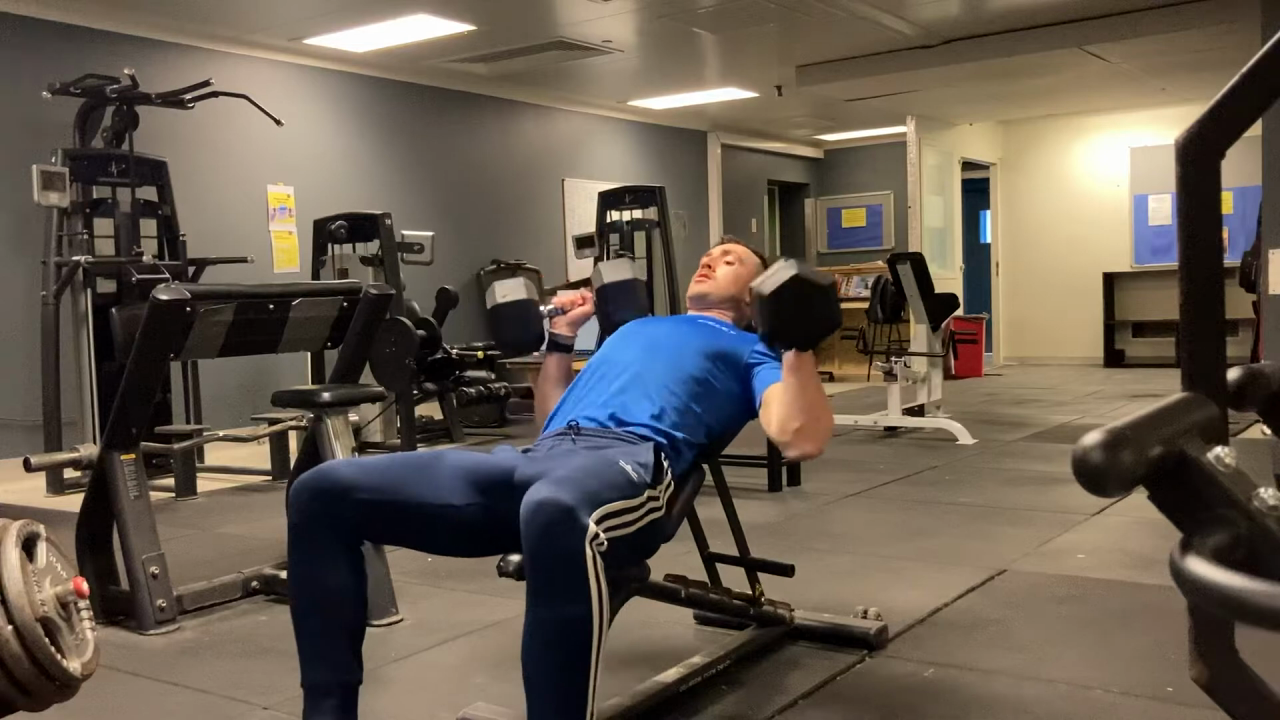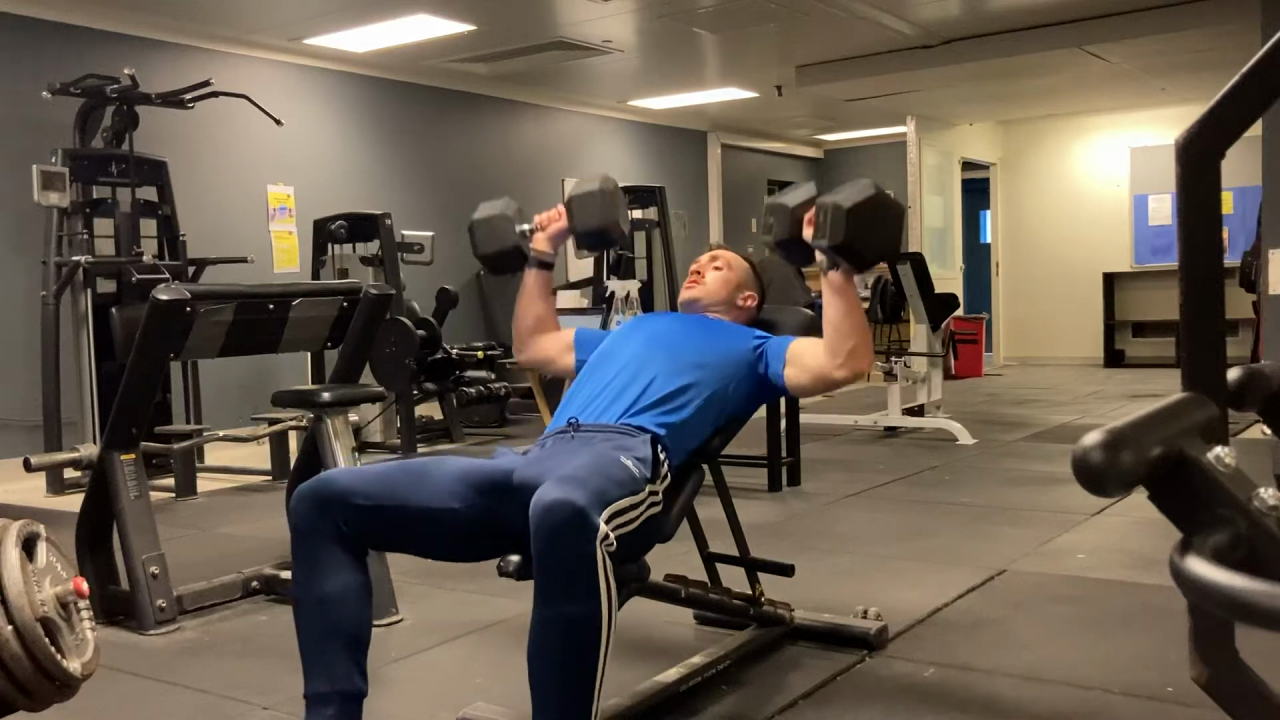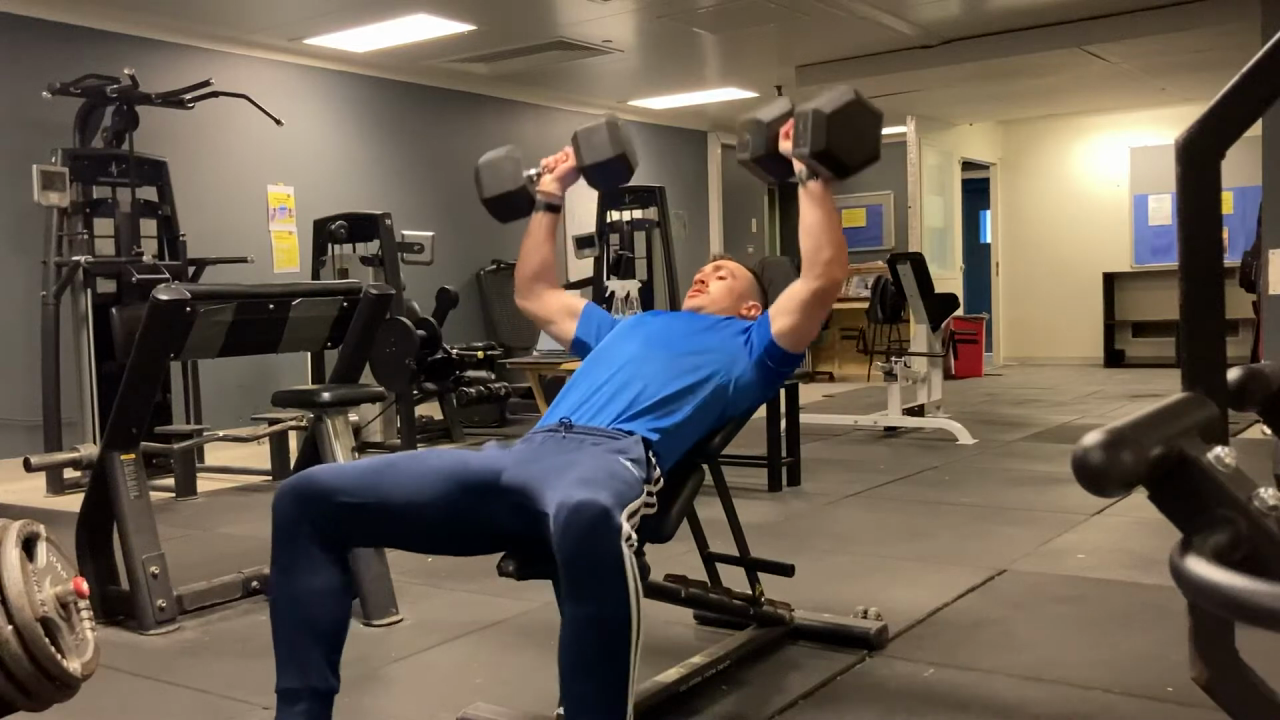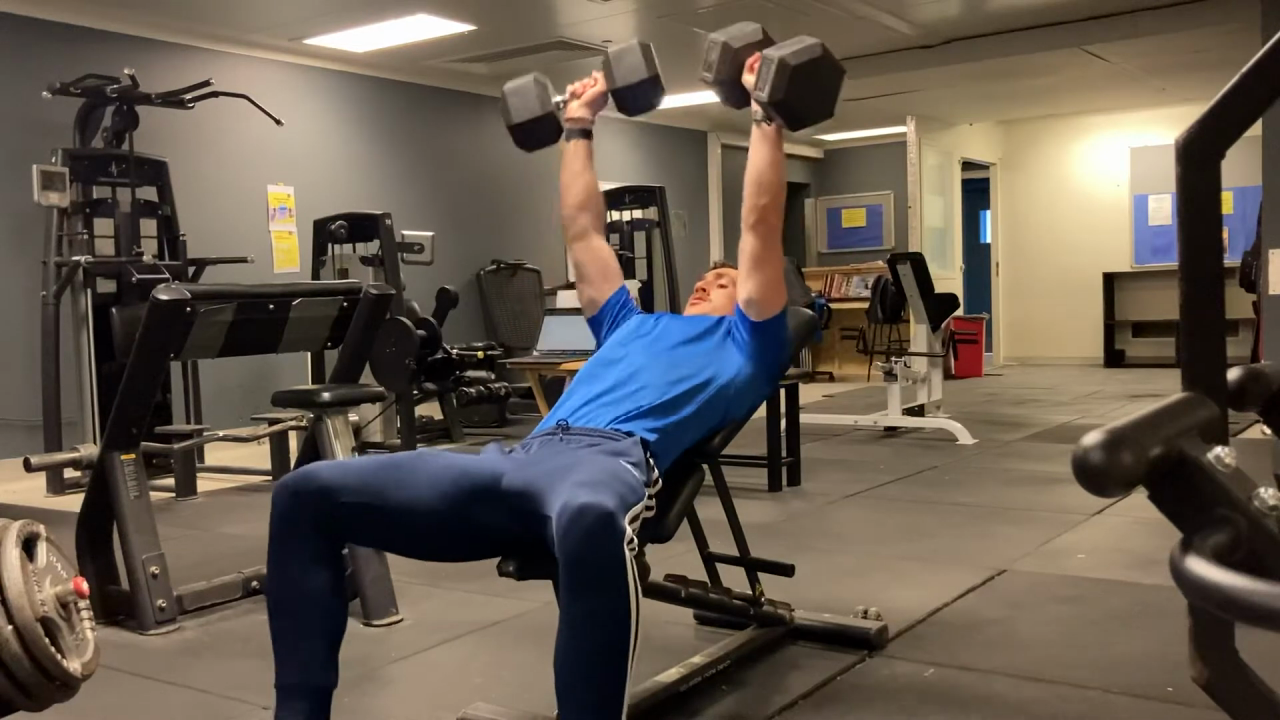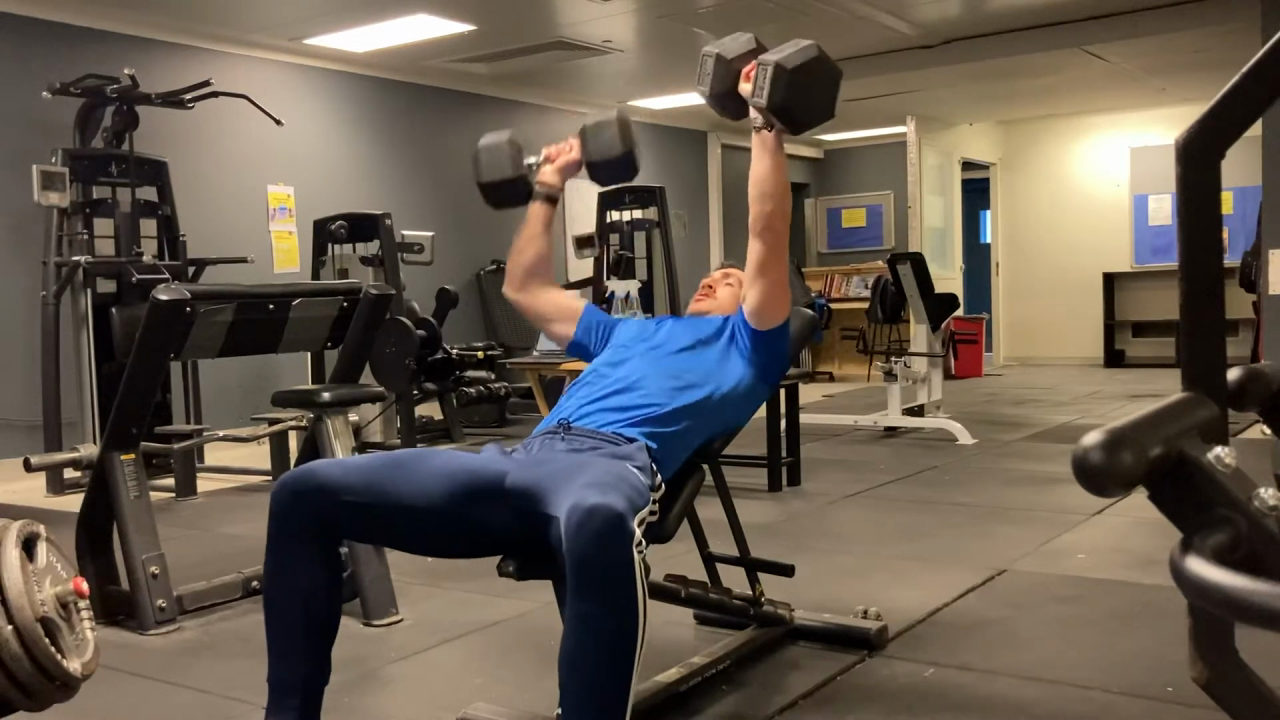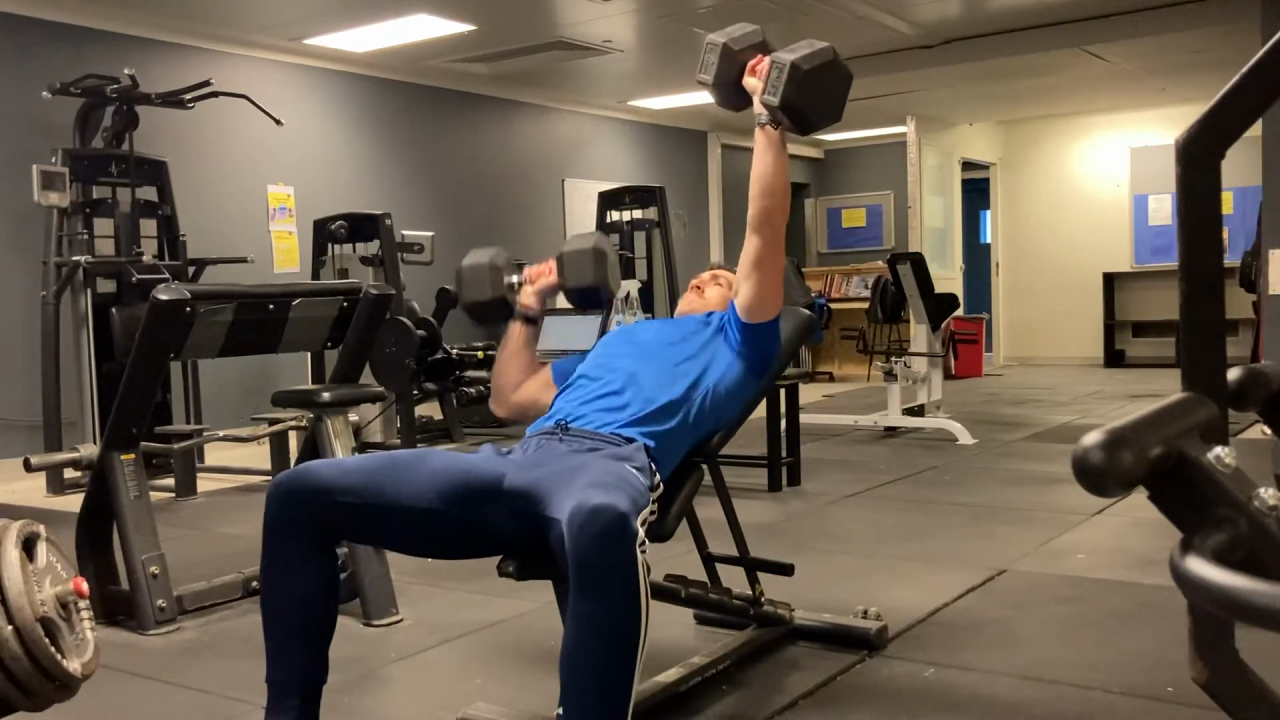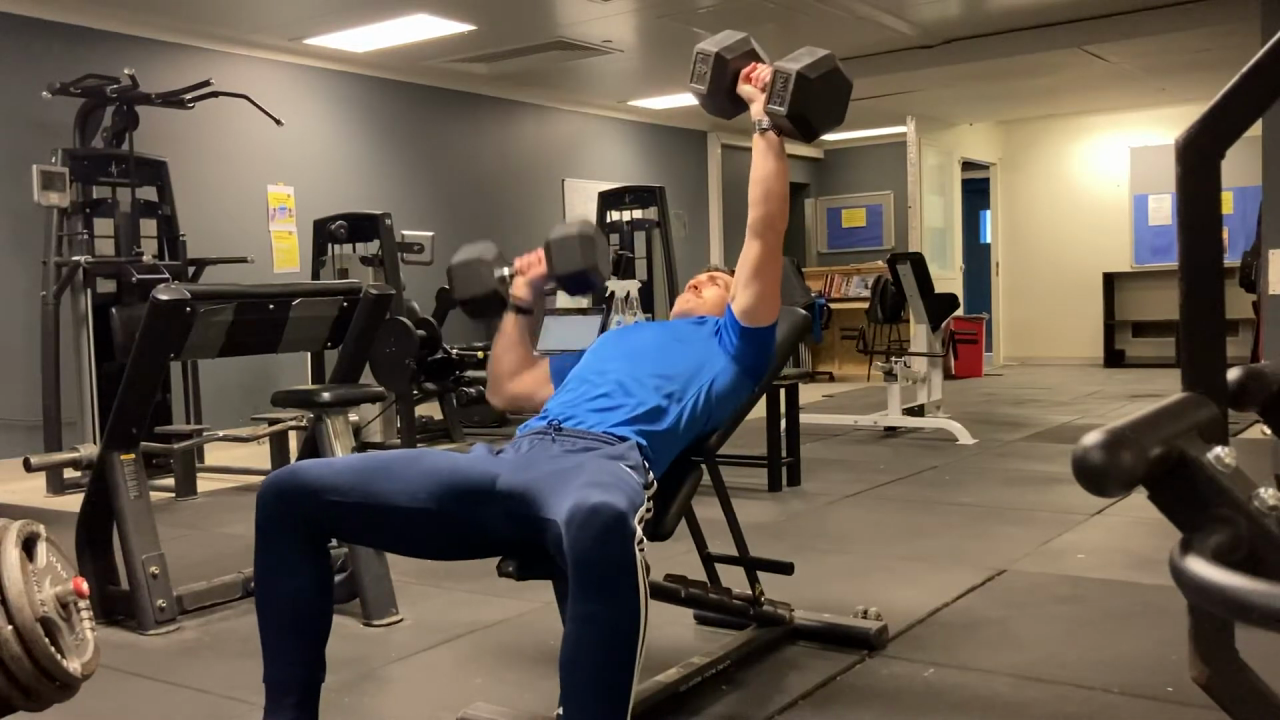
dt=0.4s
person 1, frame 1
left shoulder: (750, 351)
right shoulder: (633, 328)
left elbow: (803, 440)
right wrist: (560, 336)
left hip: (629, 461)
right hip: (535, 458)
left knee: (554, 511)
right knee: (323, 493)
person 1, frame 2
left shoulder: (749, 347)
right shoulder: (627, 329)
left elbow: (845, 363)
right elbow: (530, 346)
right wrist: (542, 255)
left hip: (626, 459)
right hip: (531, 460)
left knee: (562, 511)
right knee: (325, 500)
person 1, frame 3
left shoulder: (746, 348)
right shoulder: (627, 328)
left elbow: (823, 278)
right elbow: (535, 295)
left wrist: (809, 172)
right wrist: (548, 198)
left hip: (615, 459)
right hip: (517, 456)
left knee: (586, 514)
right knee: (308, 499)
person 1, frame 4
left shoulder: (745, 348)
right shoulder: (633, 326)
left elbow: (760, 228)
right elbow: (583, 229)
left wrist: (765, 115)
right wrist: (578, 126)
left hip: (613, 459)
right hip: (518, 459)
left knee: (588, 519)
right knee: (308, 495)
person 1, frame 5
left shoulder: (745, 347)
right shoulder: (629, 333)
left elbow: (767, 238)
right elbow: (524, 288)
left wrist: (765, 122)
right wrist: (548, 187)
left hip: (617, 462)
right hip: (520, 459)
left knee: (597, 521)
right knee: (306, 492)
person 1, frame 6
left shoulder: (735, 341)
right shoulder: (618, 340)
left elbow: (765, 233)
right elbow: (508, 398)
left wrist: (767, 115)
right wrist: (527, 309)
left hip: (614, 461)
right hip: (517, 461)
left knee: (600, 522)
right knee: (300, 493)
person 1, frame 7
left shoulder: (731, 343)
right shoulder: (615, 339)
left elbow: (764, 236)
right elbow: (506, 389)
left wrist: (766, 121)
right wrist: (520, 298)
left hip: (607, 461)
right hip: (512, 457)
left knee: (599, 522)
right knee: (291, 493)
